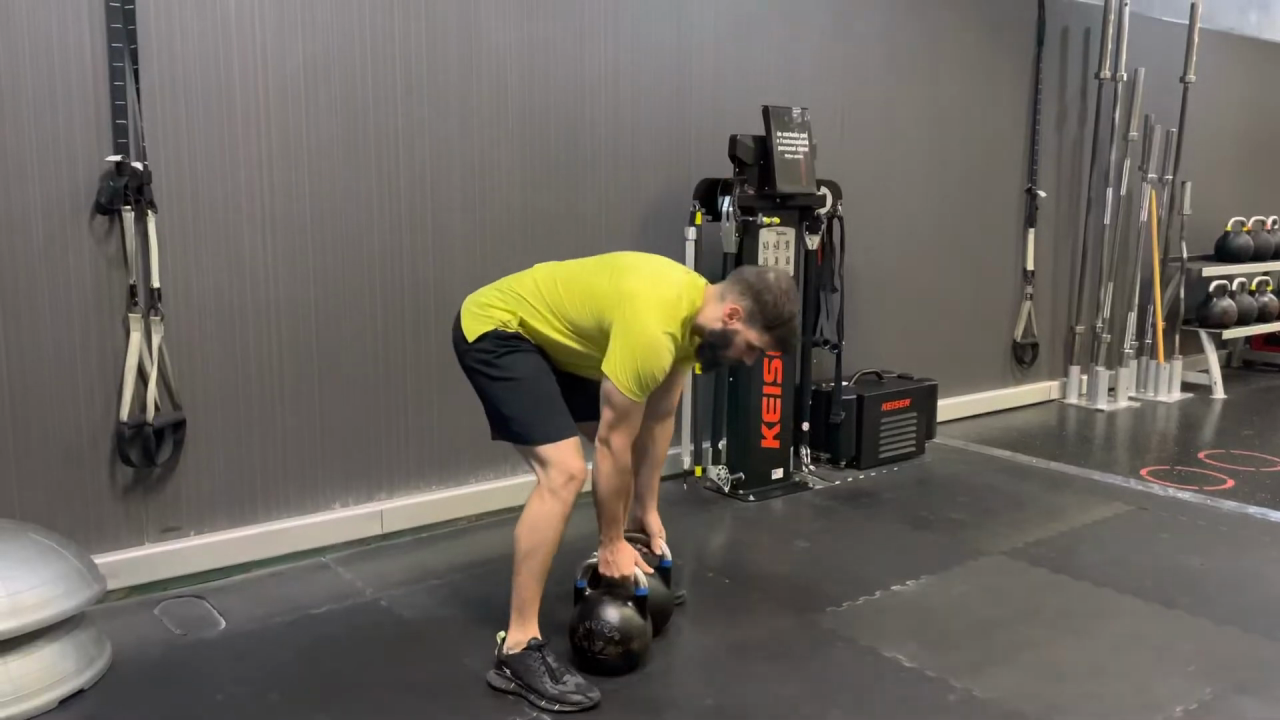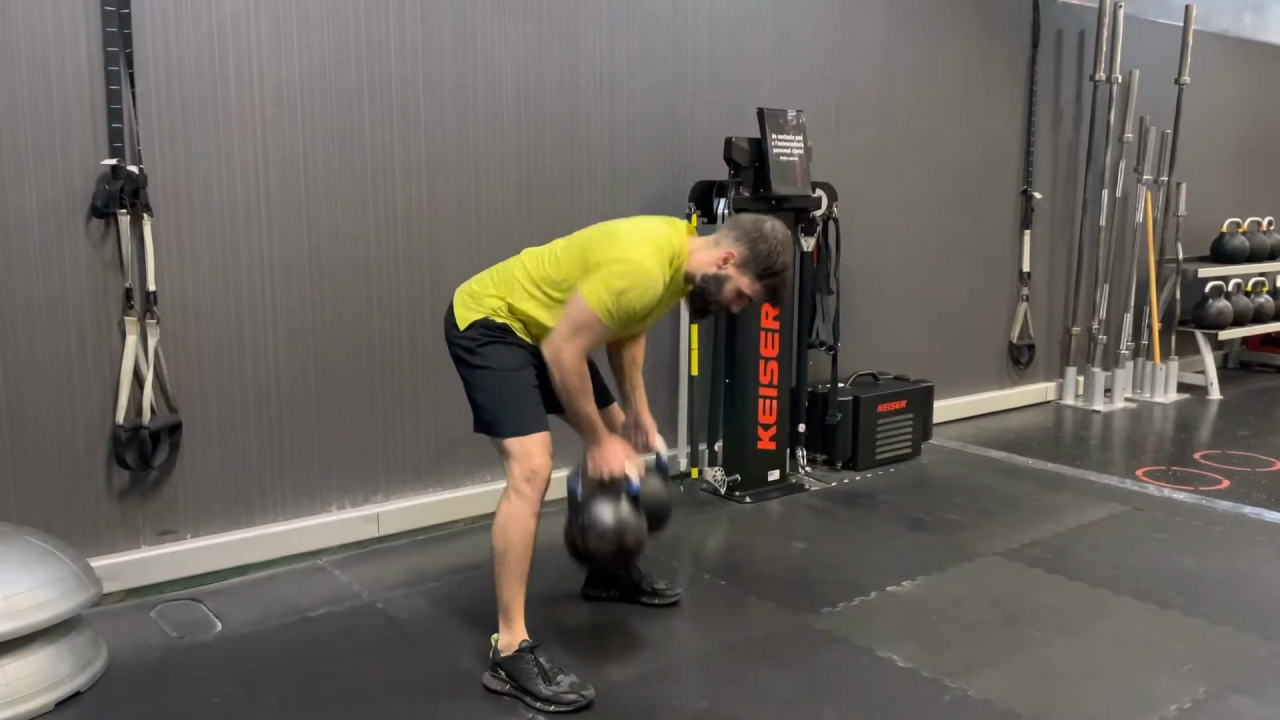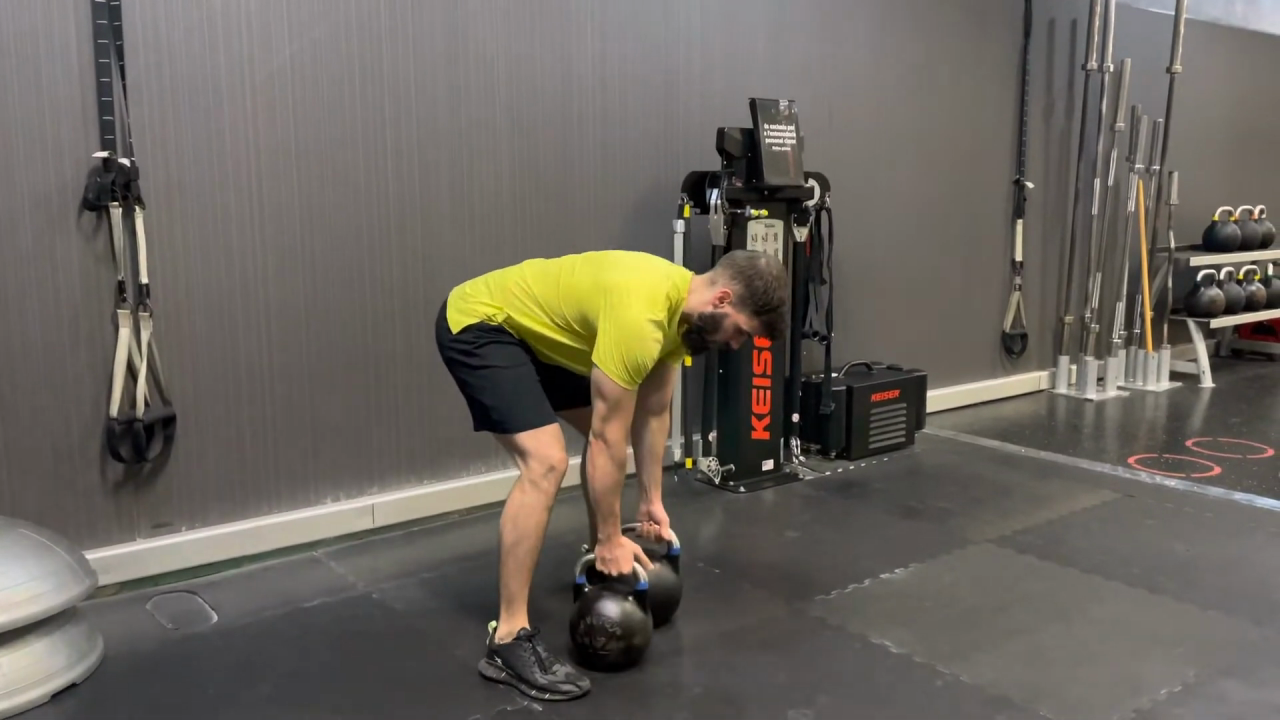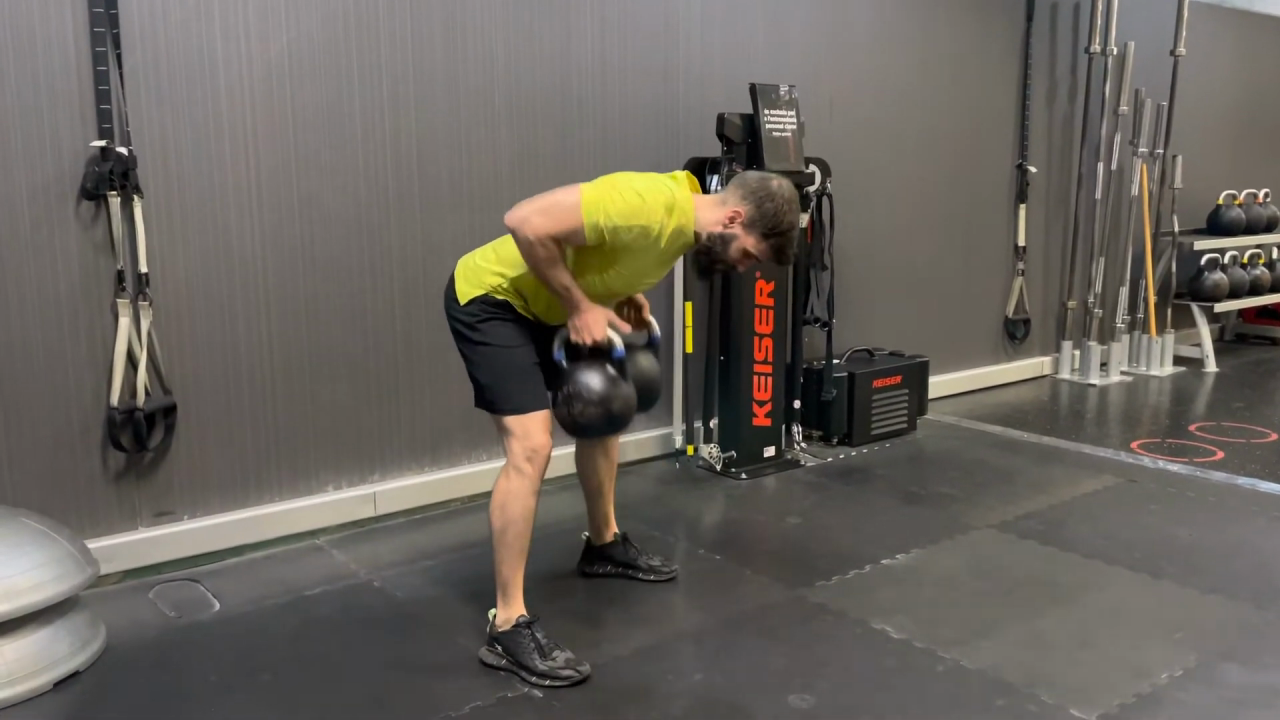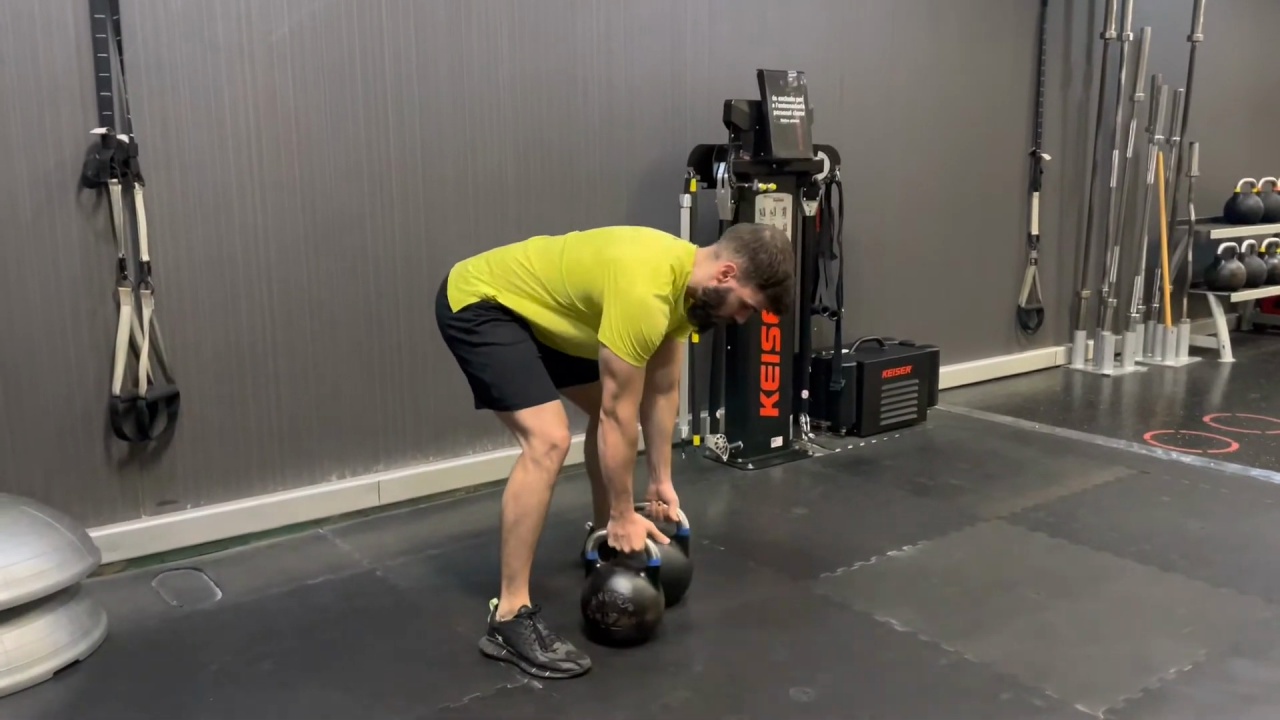
dt=1s
person 1, frame 1
left shoulder: (693, 309)
right shoulder: (652, 328)
left elbow: (659, 420)
right elbow: (612, 443)
left wrist: (648, 509)
right wrist: (611, 542)
left hip: (545, 333)
right hip: (496, 328)
left knee: (627, 440)
right knee: (565, 471)
left ankle: (621, 571)
right ankle: (518, 650)
person 1, frame 2
left shoulder: (682, 262)
right shoulder: (640, 268)
left elbow: (625, 332)
right elbow: (562, 355)
left wrist: (639, 416)
right wrist: (599, 442)
left hip: (537, 326)
right hip: (488, 322)
left knee: (616, 432)
right knee: (532, 471)
left ankle: (607, 569)
right ankle: (511, 652)
person 1, frame 3
left shoulder: (680, 304)
right shoulder: (639, 318)
left elbow: (652, 413)
right elbow: (605, 440)
left wrist: (652, 501)
right wrist: (610, 538)
left hip: (529, 326)
right hip: (477, 324)
left knee: (607, 428)
right knee: (546, 463)
left ankle: (600, 561)
right ankle: (508, 640)
person 1, frame 4
left shoulder: (686, 213)
right shoulder: (645, 207)
right elbow: (526, 222)
left wrist: (628, 299)
right wrist: (577, 306)
left hip: (542, 304)
right hip: (490, 296)
right knee: (531, 447)
left ankle: (603, 543)
right ankle: (508, 625)
person 1, frame 5
left shoulder: (684, 280)
right shoulder: (644, 293)
left elbow: (661, 392)
right elbow: (618, 416)
left wrist: (661, 481)
right wrist: (623, 516)
left hip: (529, 303)
right hip: (478, 301)
left knee: (610, 404)
right knee: (548, 440)
left ankle: (604, 539)
right ankle: (510, 618)
